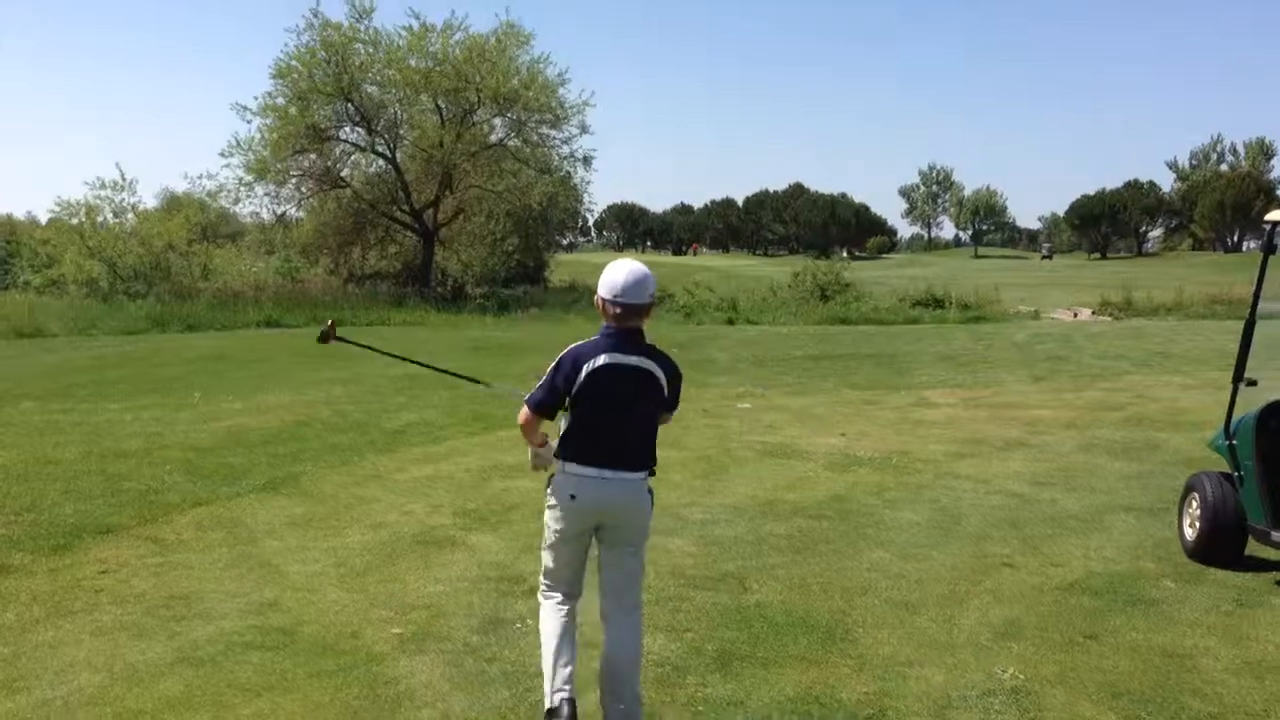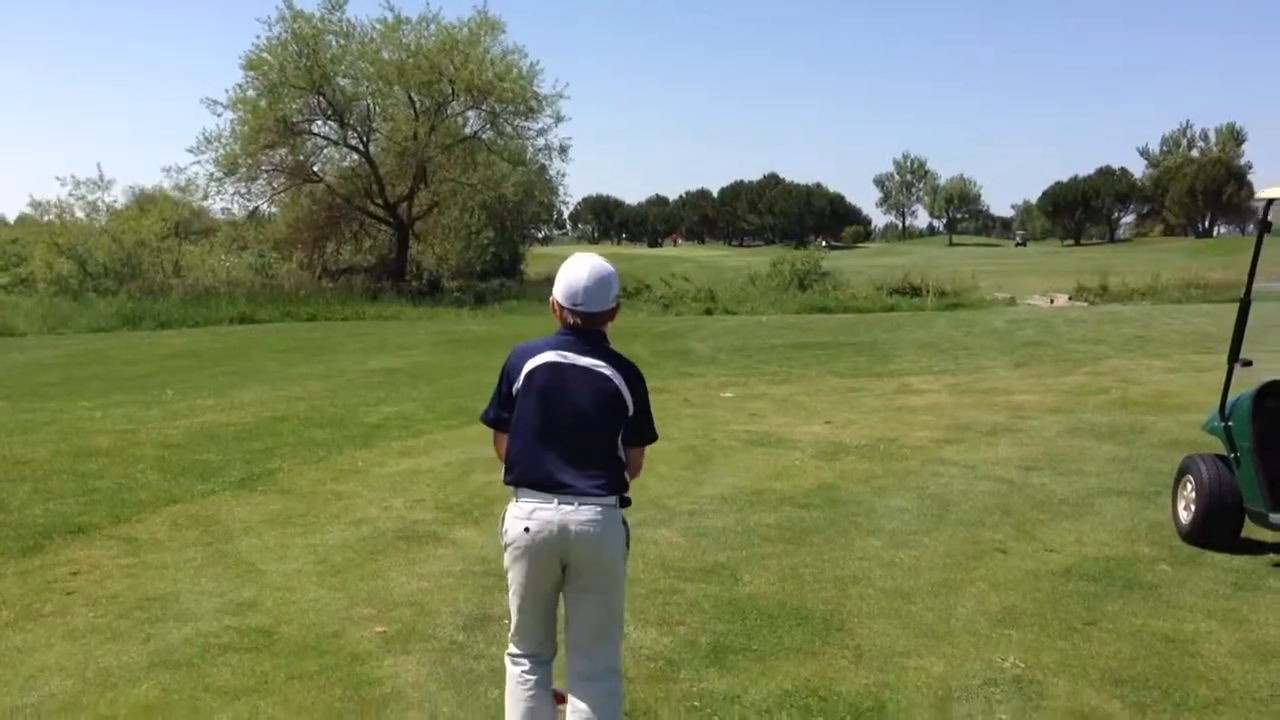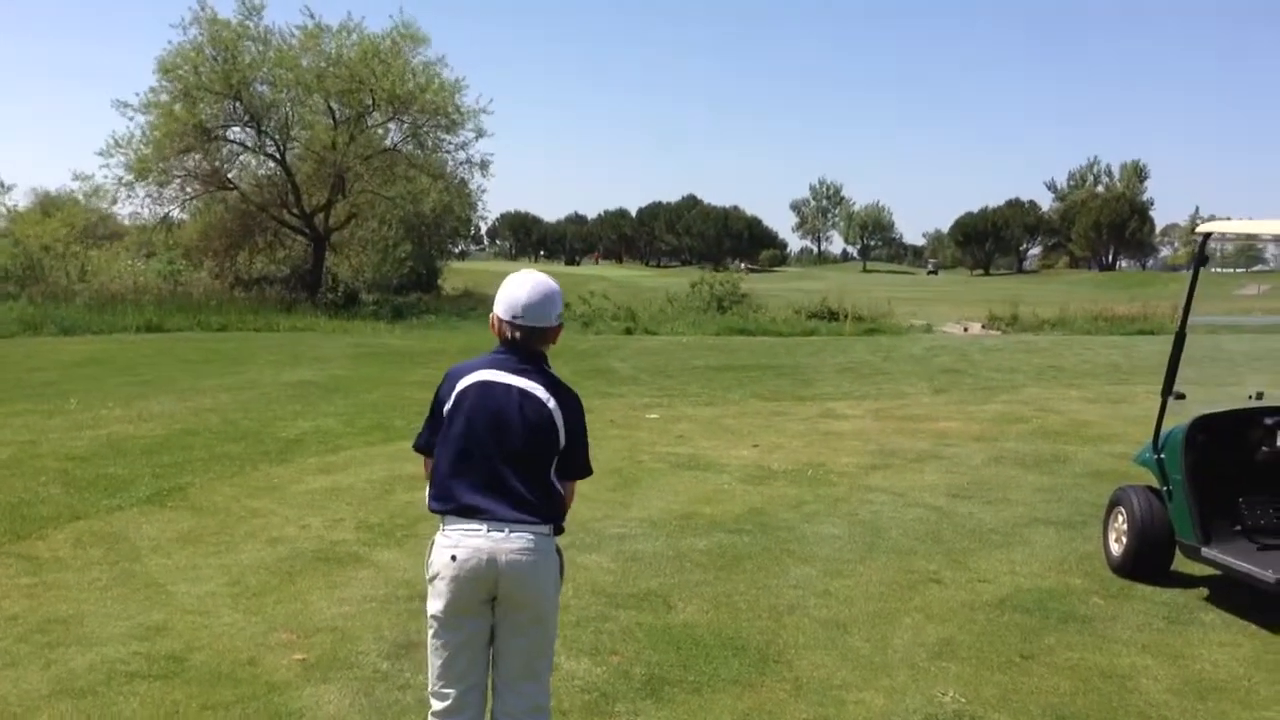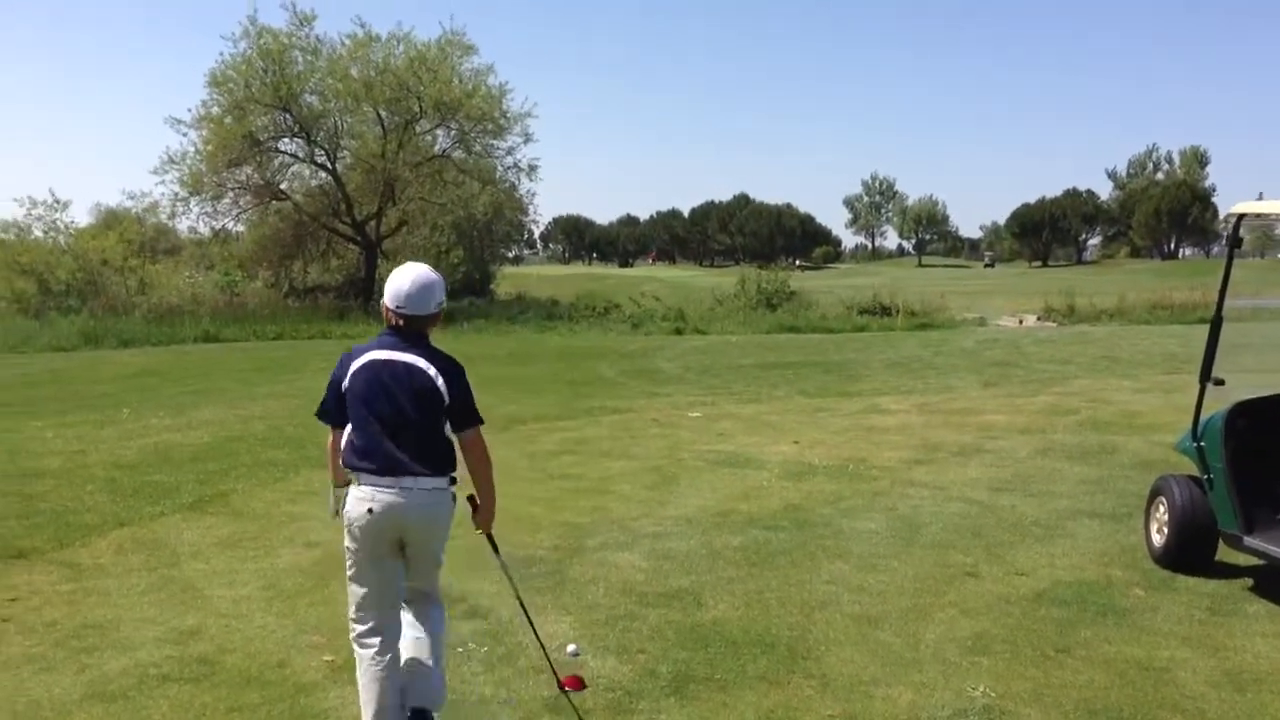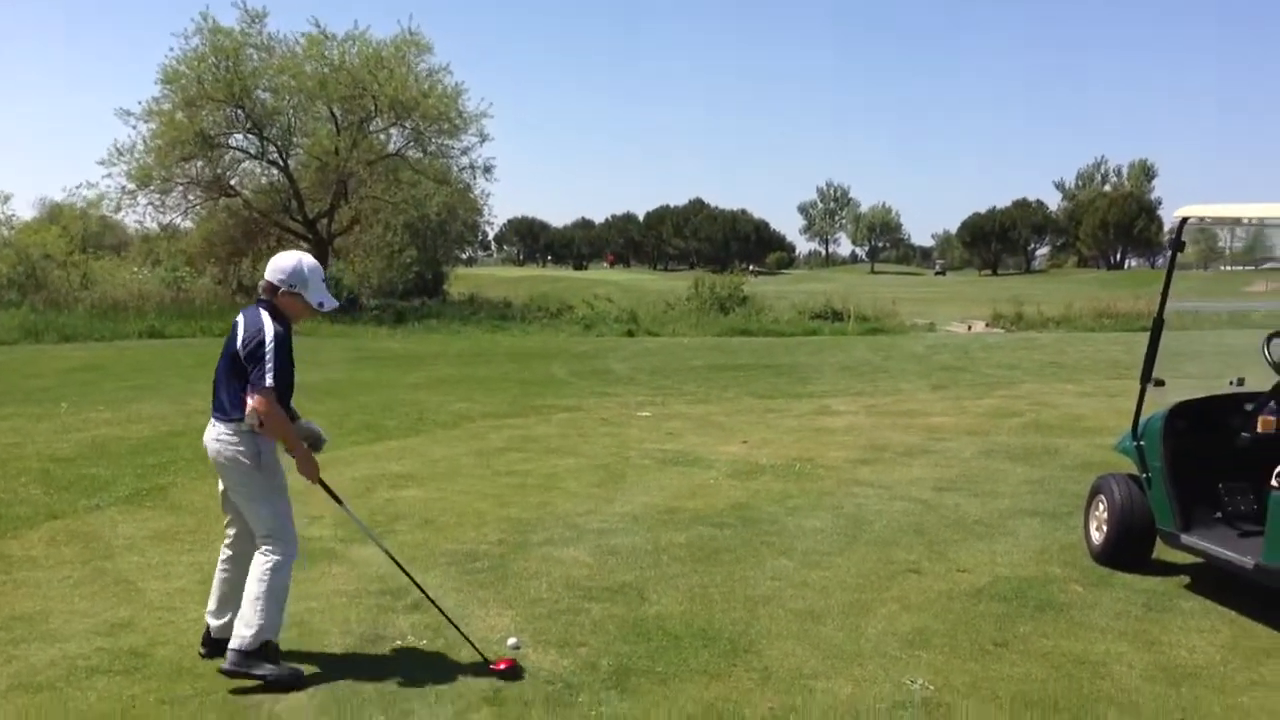
dt=1s
person 1, frame 1
left shoulder: (577, 357)
right shoulder: (662, 367)
left elbow: (528, 420)
left wrist: (540, 448)
left hip: (573, 487)
right hip: (631, 494)
left knee: (557, 597)
right knee: (623, 610)
person 1, frame 2
left shoulder: (523, 360)
right shoulder: (624, 374)
left elbow: (502, 446)
right elbow: (634, 463)
left hip: (530, 516)
right hip: (598, 521)
left knee: (526, 653)
right knee: (595, 665)
person 1, frame 3
left shoulder: (458, 380)
right shoulder: (562, 400)
left elbow: (430, 467)
right elbow: (565, 496)
left hip: (459, 546)
right hip: (530, 552)
person 1, frame 4
left shoulder: (353, 361)
right shoulder: (446, 370)
left elbow: (336, 437)
right elbow: (472, 444)
left wrist: (339, 490)
right wrist: (487, 501)
left hip: (369, 498)
right hip: (430, 500)
left knee: (373, 625)
right knee: (423, 602)
person 1, frame 5
left shoulder: (255, 319)
right shoulder: (268, 333)
right elbow: (265, 407)
left wrist: (299, 425)
right wrist: (301, 454)
left hip: (230, 437)
right hip: (243, 444)
left knee: (243, 538)
right knee: (278, 545)
left ankle: (220, 632)
right ankle: (247, 649)
